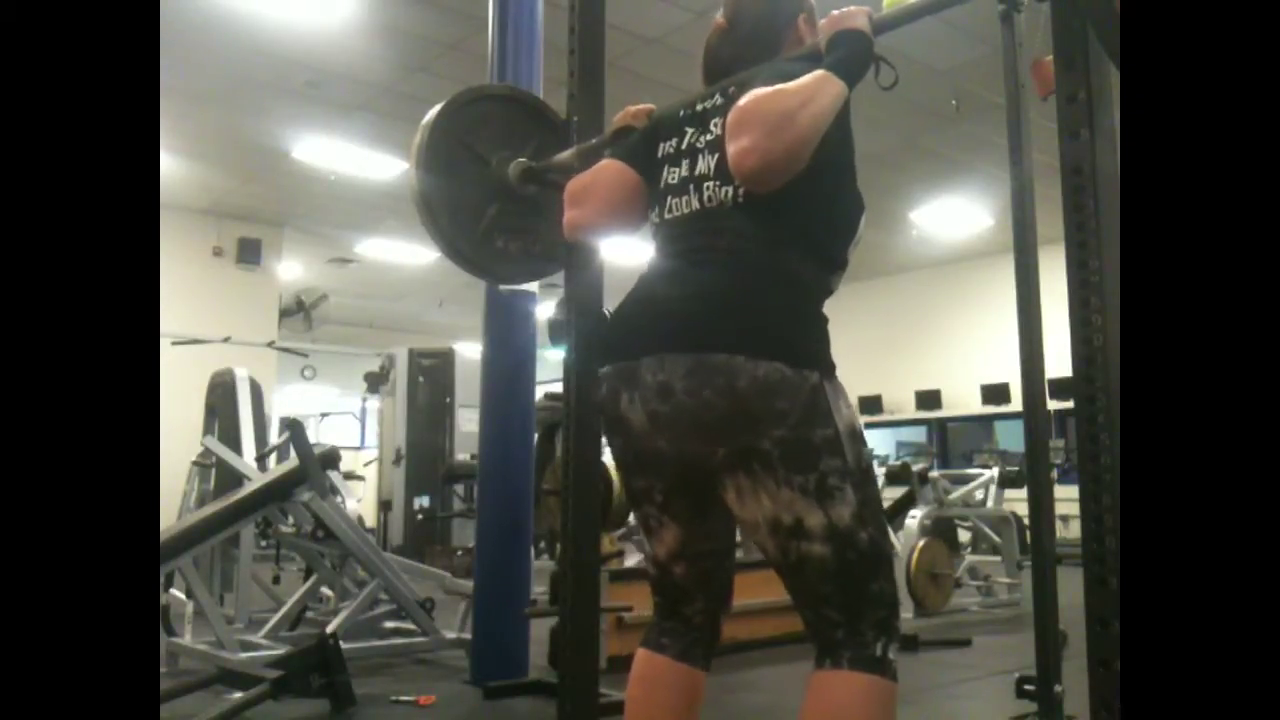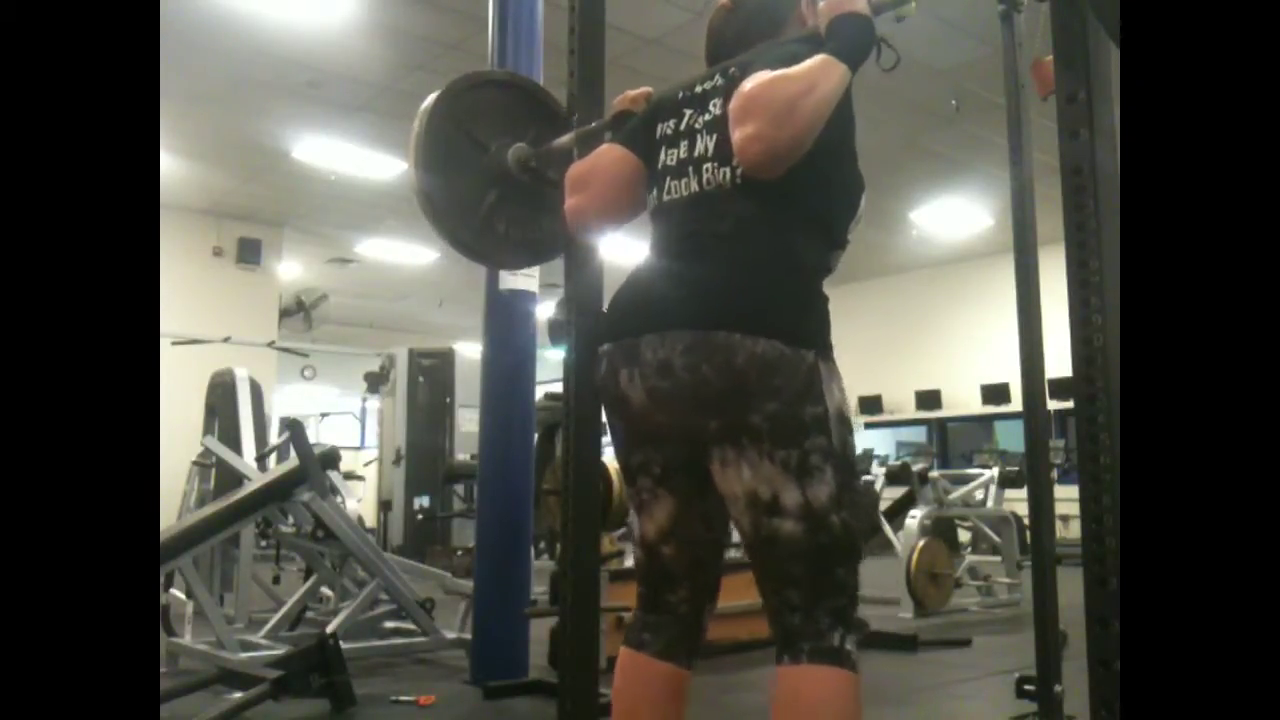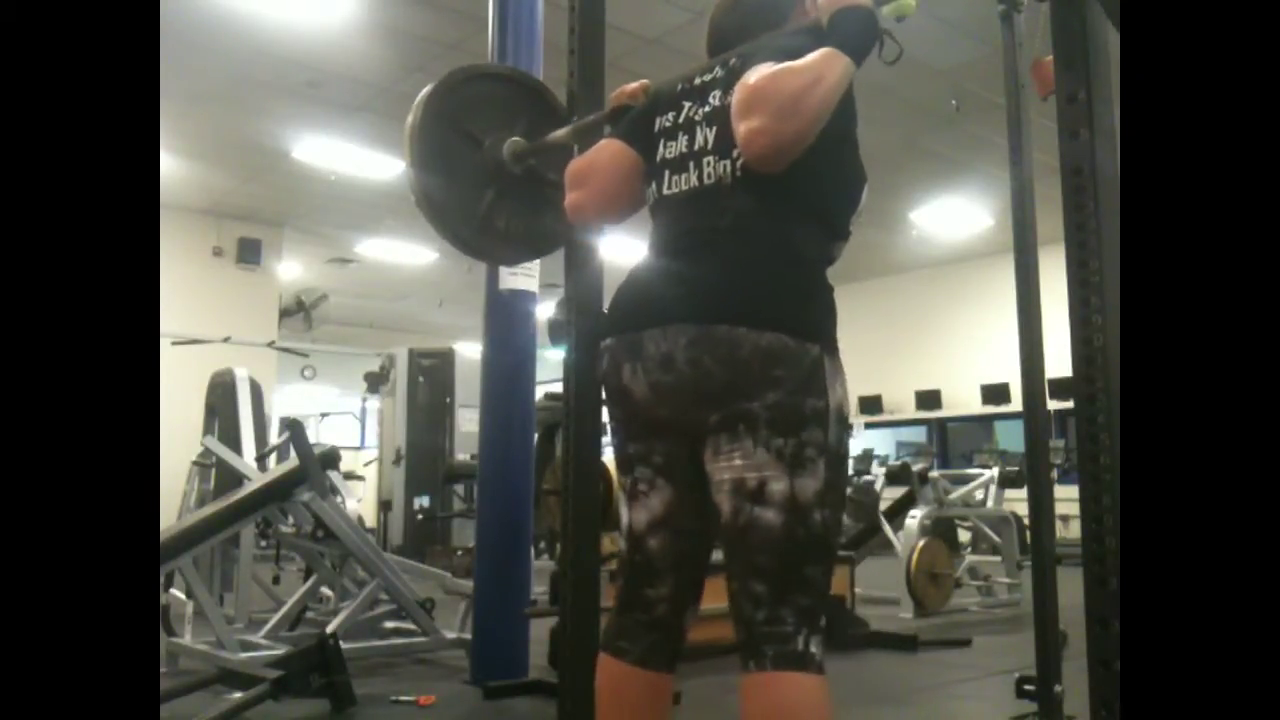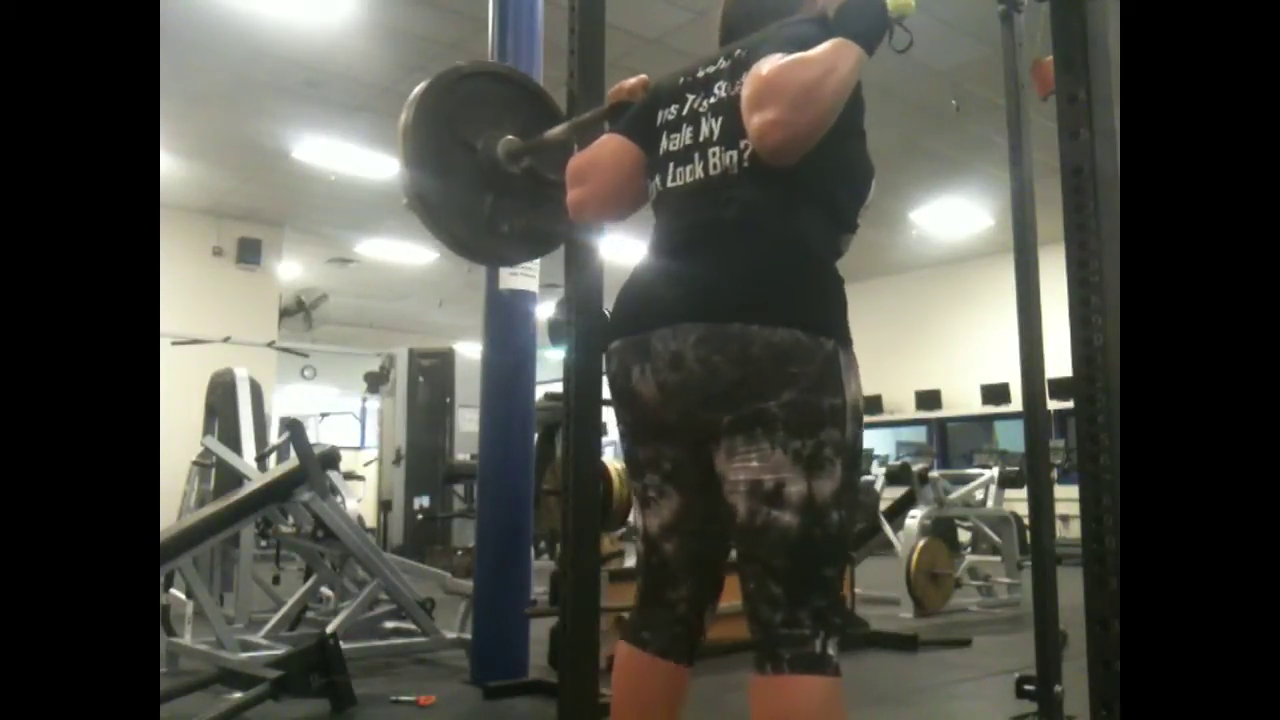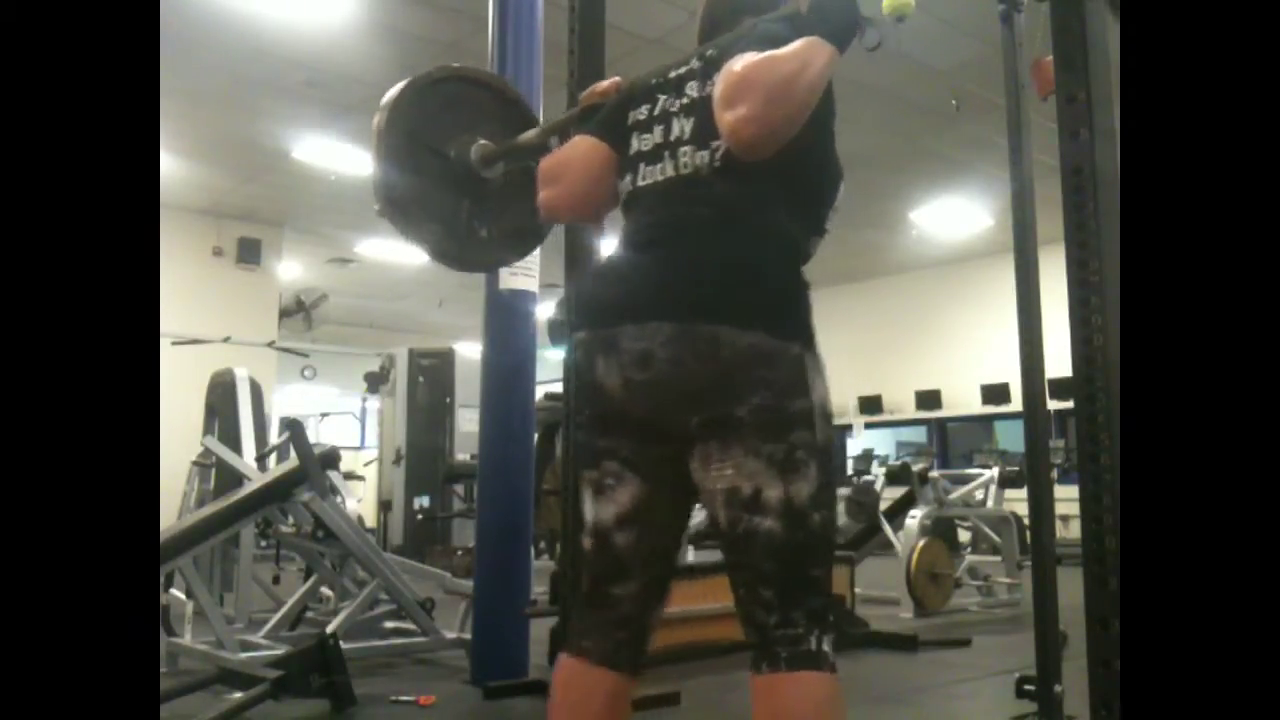
dt=0.4s
person 1, frame 1
left shoulder: (675, 119)
right shoulder: (803, 82)
left elbow: (580, 215)
right elbow: (756, 149)
left wrist: (624, 143)
right wrist: (845, 61)
left hip: (633, 372)
right hip: (748, 367)
left knee: (685, 611)
right knee: (859, 621)
person 1, frame 2
left shoulder: (675, 104)
left elbow: (582, 204)
right elbow: (760, 134)
left wrist: (623, 128)
left hip: (637, 350)
right hip: (750, 346)
left knee: (669, 602)
right knee: (818, 615)
person 1, frame 3
left shoulder: (671, 97)
left elbow: (583, 197)
right elbow: (765, 125)
left wrist: (622, 121)
left hip: (644, 345)
right hip: (756, 343)
left knee: (651, 600)
right knee: (781, 615)
person 1, frame 4
left shoulder: (674, 89)
left elbow: (585, 194)
right elbow: (777, 118)
left wrist: (620, 118)
left hip: (650, 342)
right hip: (764, 339)
left knee: (671, 601)
right knee: (796, 614)
person 1, frame 5
left shoulder: (647, 89)
left elbow: (557, 193)
right elbow: (749, 114)
left wrist: (593, 120)
left hip: (615, 338)
right hip: (734, 337)
left knee: (613, 603)
right knee: (791, 615)
